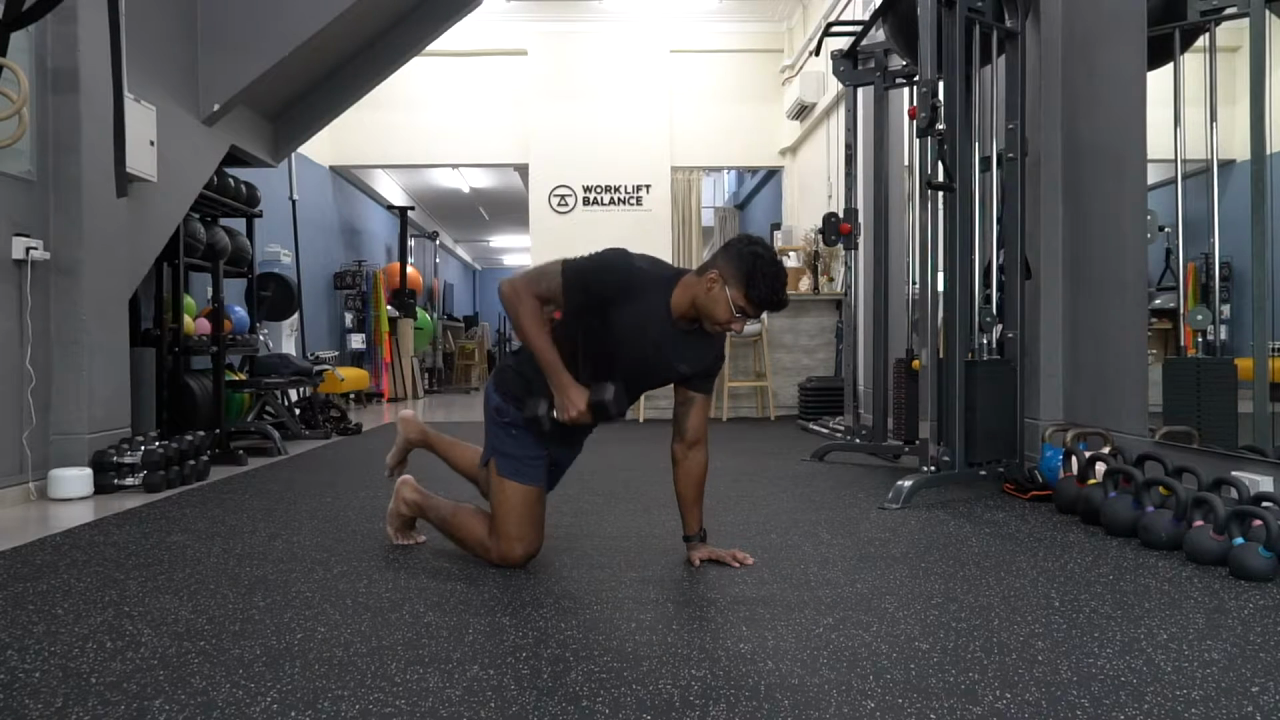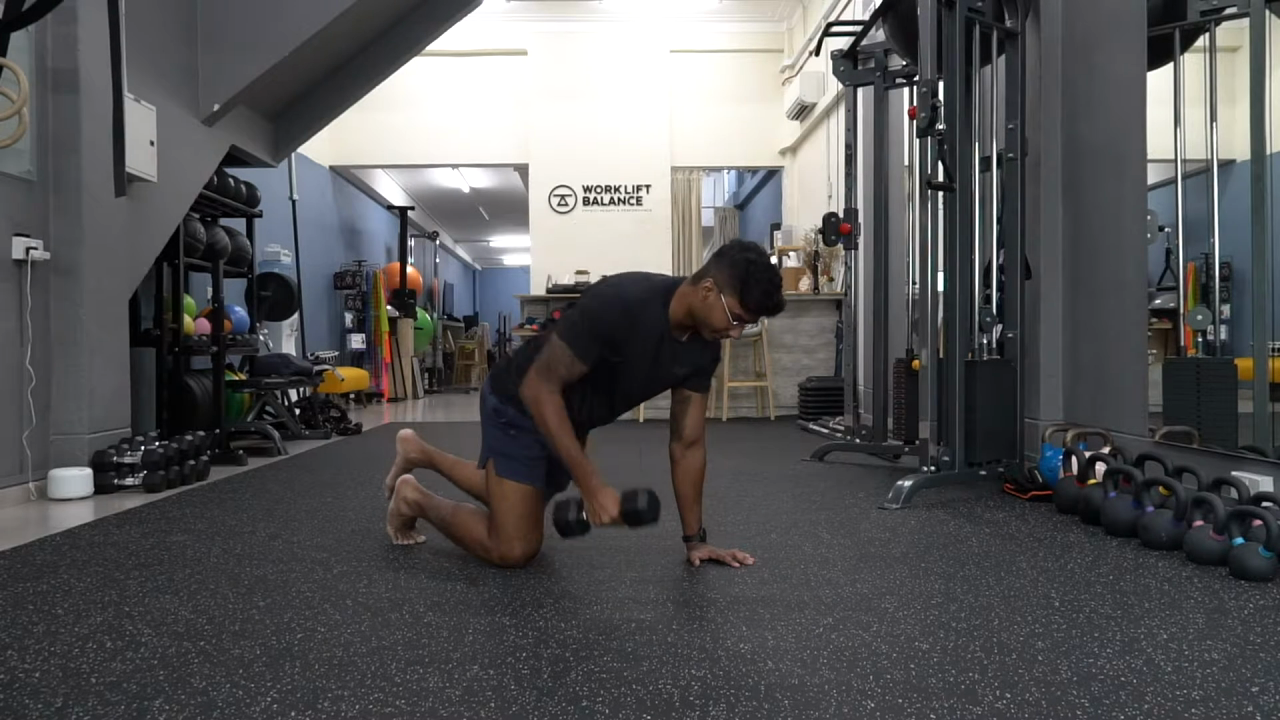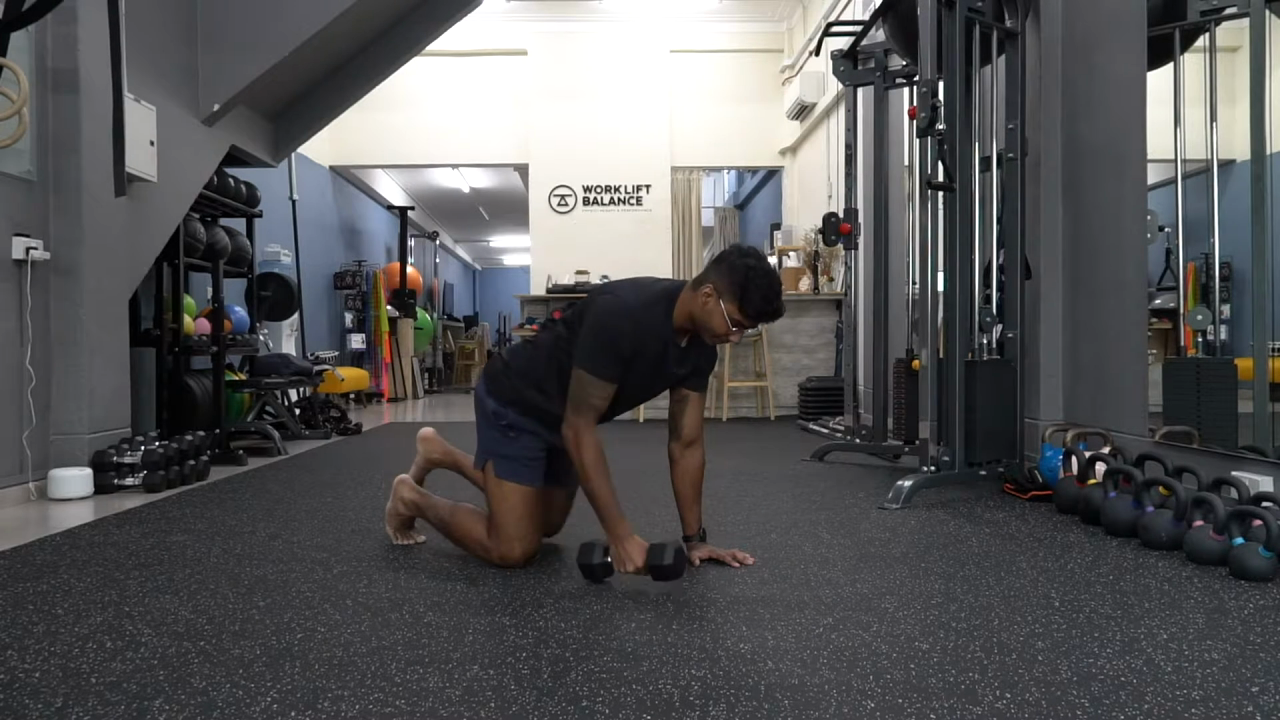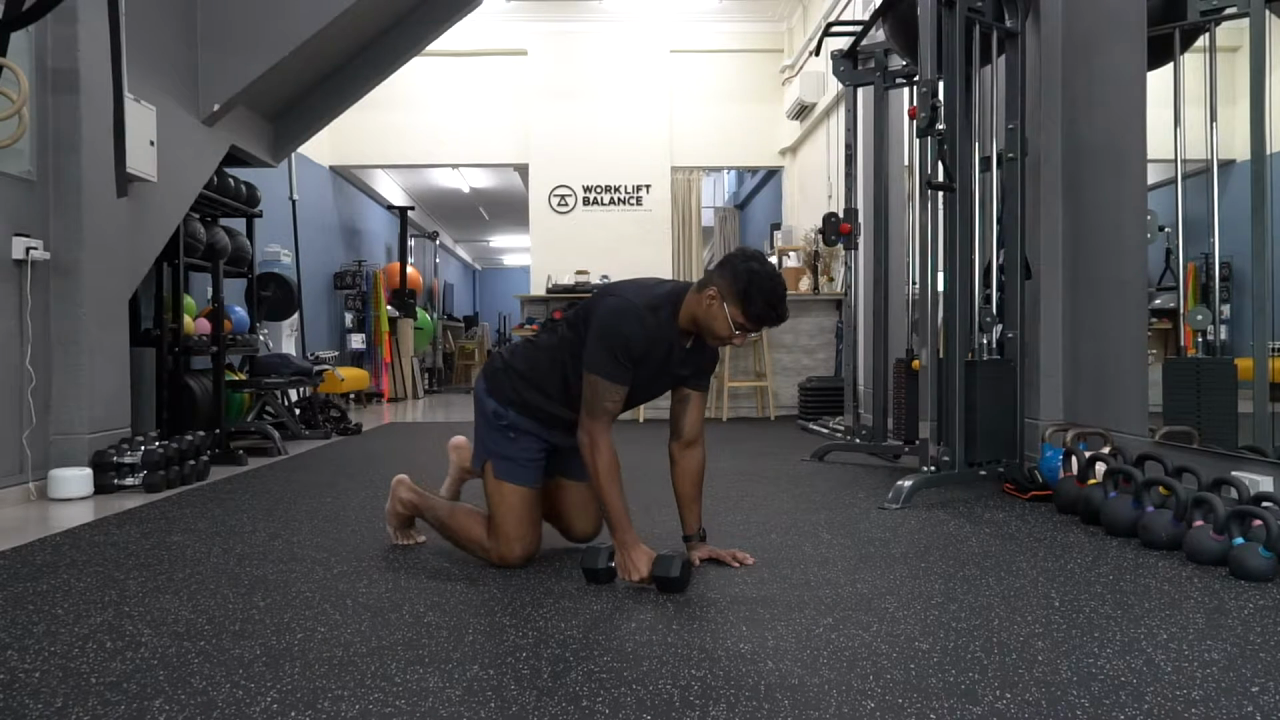
dt=0.3s
person 1, frame 1
left shoulder: (707, 349)
right shoulder: (626, 276)
left elbow: (689, 444)
right elbow: (515, 290)
left wrist: (695, 540)
right wrist: (562, 384)
left hip: (574, 417)
right hip: (523, 399)
left knee: (508, 492)
right knee: (514, 549)
left ankle: (419, 433)
right ankle: (414, 499)
person 1, frame 2
left shoulder: (703, 349)
right shoulder: (621, 303)
left elbow: (687, 443)
right elbow: (538, 387)
left wrist: (695, 539)
right wrist: (592, 486)
left hip: (567, 422)
right hip: (518, 405)
left knee: (518, 505)
right knee: (514, 550)
left ankle: (419, 453)
right ankle: (414, 499)
person 1, frame 3
left shoulder: (700, 347)
right shoulder: (623, 314)
left elbow: (686, 443)
right elbow: (579, 429)
left wrist: (694, 539)
right wrist: (620, 534)
left hip: (561, 415)
right hip: (514, 402)
left knee: (544, 524)
right knee: (513, 549)
left ankle: (439, 452)
right ankle: (411, 499)
person 1, frame 4
left shoulder: (702, 346)
right shoulder: (629, 315)
left elbow: (686, 442)
right elbow: (594, 434)
left wrist: (695, 540)
right wrist: (627, 543)
left hip: (566, 414)
right hip: (514, 401)
left knee: (582, 528)
right knee: (513, 550)
left ankle: (472, 460)
right ankle: (410, 497)
